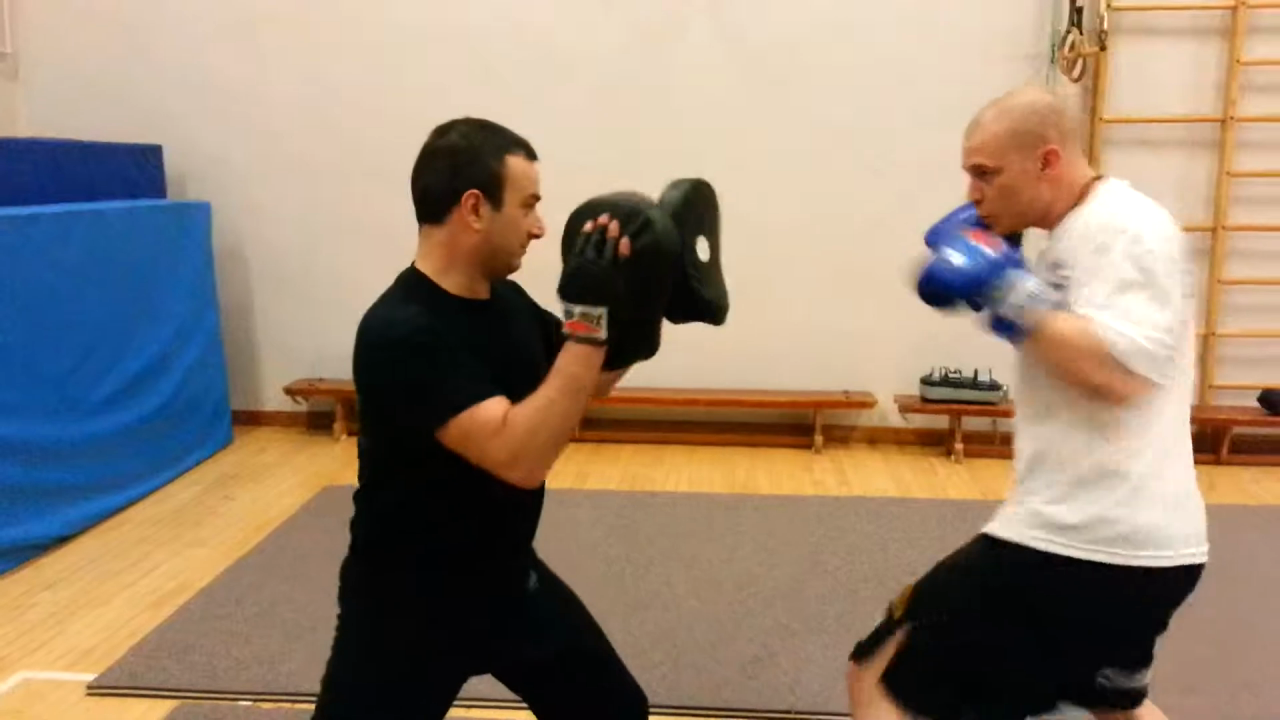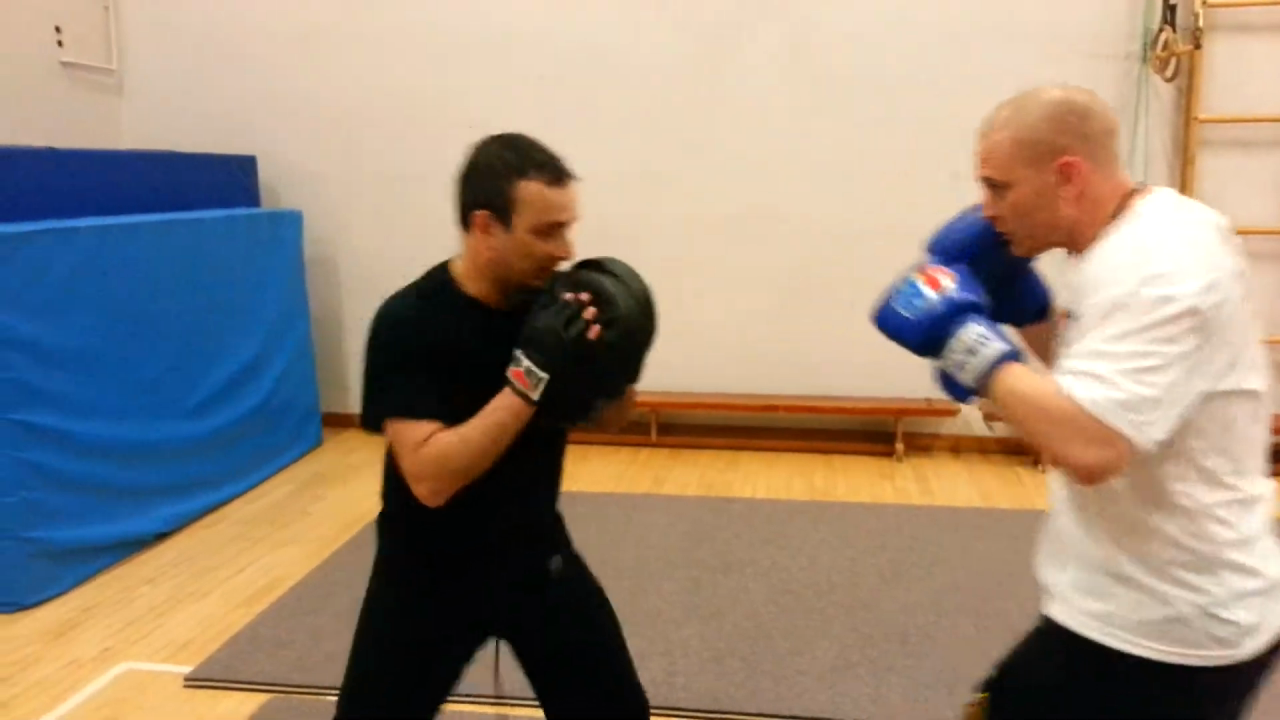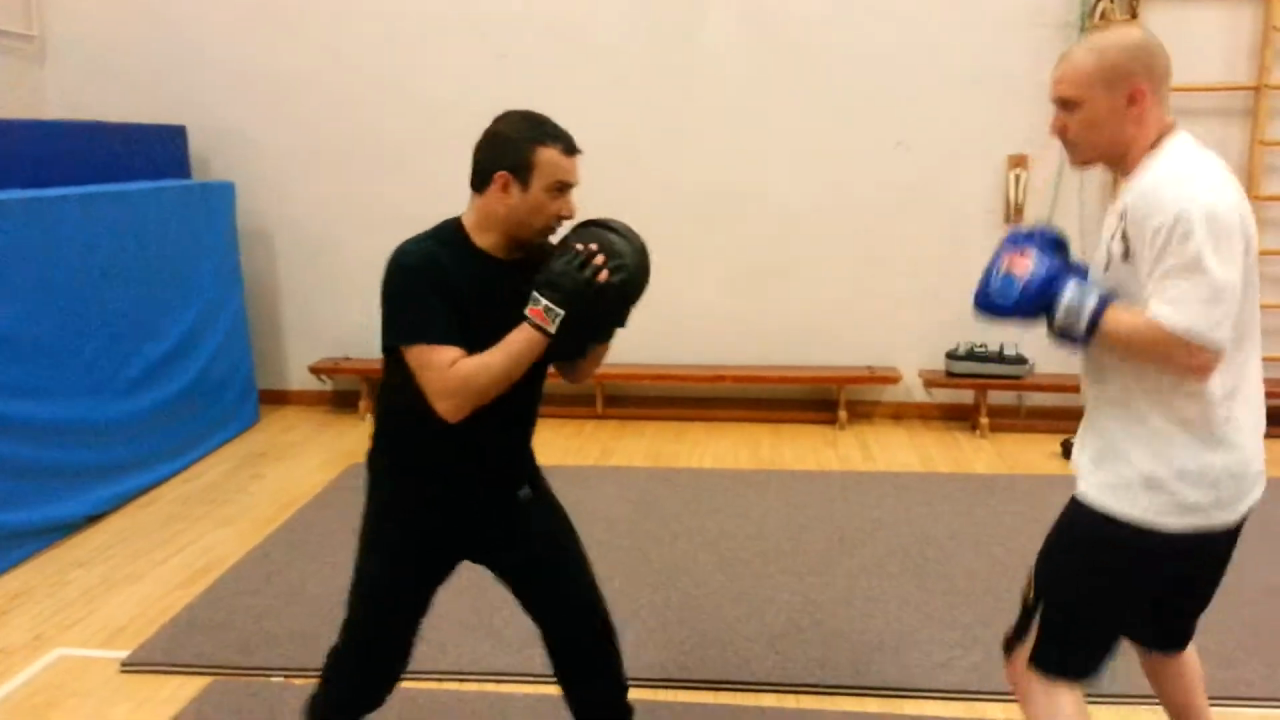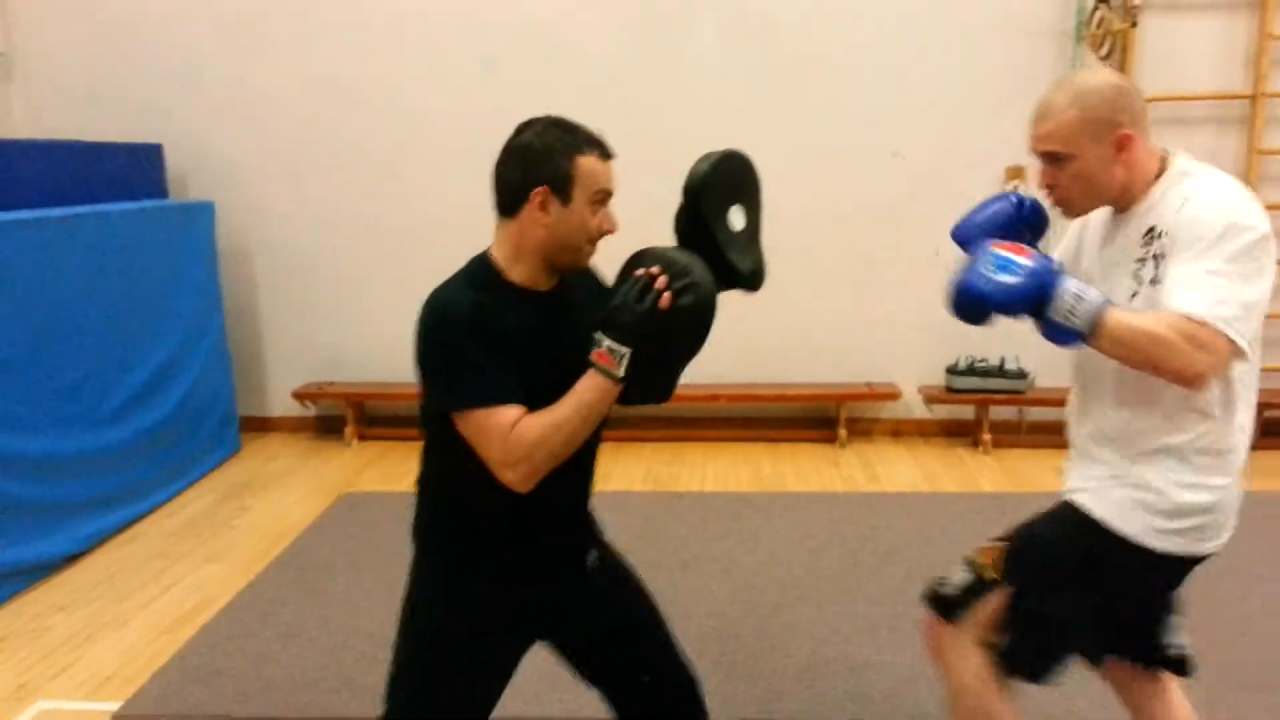
dt=1s
person 1, frame 1
left shoulder: (1127, 231)
right shoulder: (1079, 234)
left elbow: (1111, 375)
right elbow: (1052, 350)
left wrist: (1010, 287)
right wrist: (1003, 282)
left hip: (1076, 543)
person 1, frame 2
left shoulder: (1151, 269)
right shoulder: (1160, 227)
left elbow: (1086, 446)
right elbow: (1096, 383)
left wrist: (968, 338)
right wrist: (1017, 300)
left hip: (1150, 625)
person 1, frame 3
left shoulder: (1182, 194)
right shoulder: (1158, 183)
left elbow: (1190, 348)
left wrist: (1061, 297)
right wrist: (1067, 280)
left hip: (1157, 491)
right hip: (1199, 479)
right knee: (1157, 630)
person 1, frame 4
left shoulder: (1219, 214)
right shoulder: (1102, 215)
left elbow: (1192, 355)
right elbow: (1083, 324)
left wrist: (1055, 293)
right wrist: (1021, 261)
left hip: (1148, 507)
right hip: (1140, 498)
left knee: (952, 629)
right knee: (1130, 662)
person 2, frame 1
left shoulder: (502, 299)
right shoulder: (399, 334)
left elbow: (591, 379)
right elbow: (522, 458)
right wrist: (589, 320)
left hip: (508, 578)
right hip: (407, 601)
person 2, frame 2
left shoulder: (545, 301)
right shoulder: (408, 324)
left elbow: (610, 413)
right elbow: (431, 478)
right wrist: (530, 373)
left hip: (536, 554)
right hip: (430, 573)
person 2, frame 3
left shoulder: (540, 259)
right shoulder: (421, 266)
left elbow: (575, 369)
right elbow: (451, 395)
right wrist: (544, 311)
left hip: (509, 482)
right hip: (416, 494)
left knee: (583, 626)
right knee: (371, 648)
person 2, frame 4
left shoulder: (580, 287)
right shoulder: (459, 315)
right elbow: (518, 461)
left wrist: (682, 297)
right wrist: (613, 355)
left hip: (570, 553)
right hip: (471, 575)
